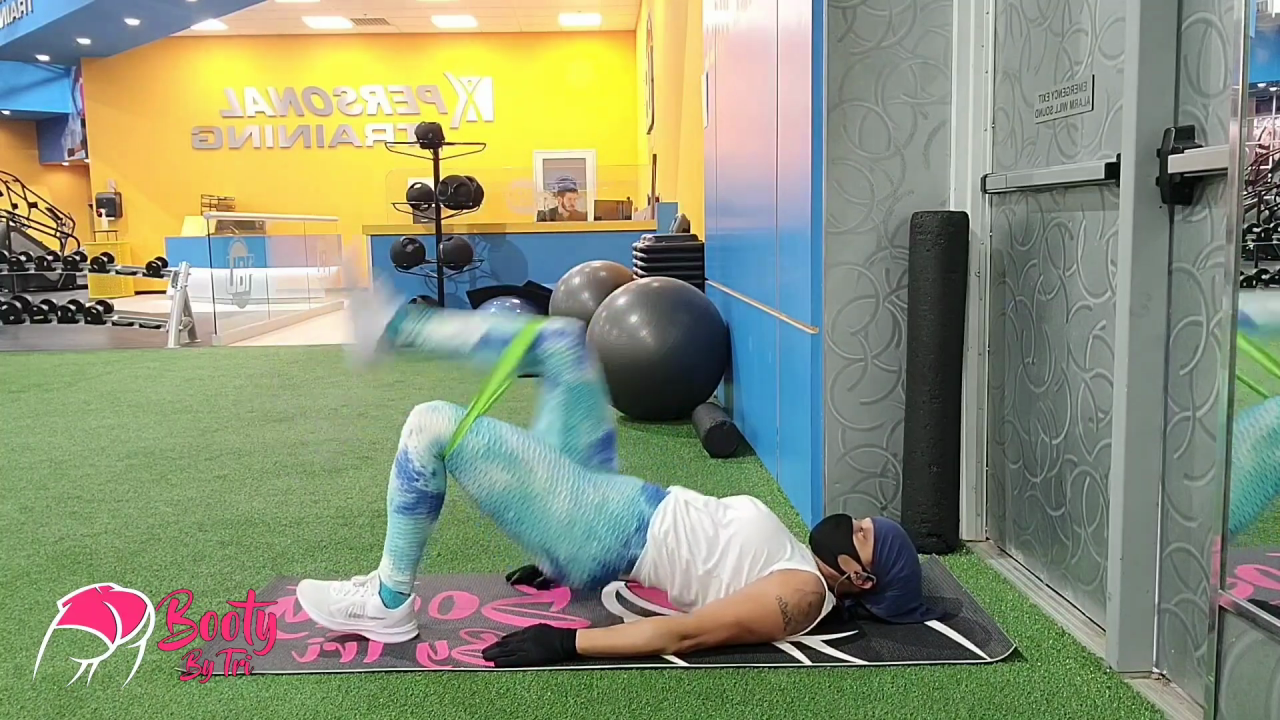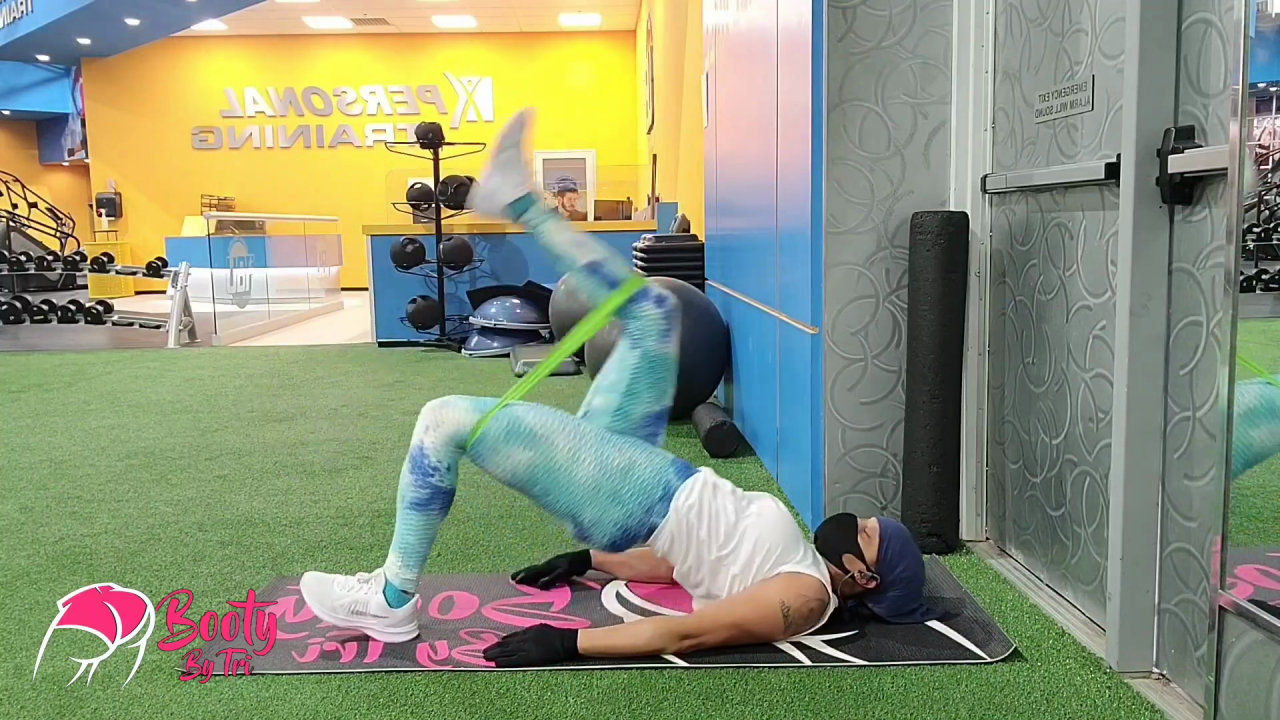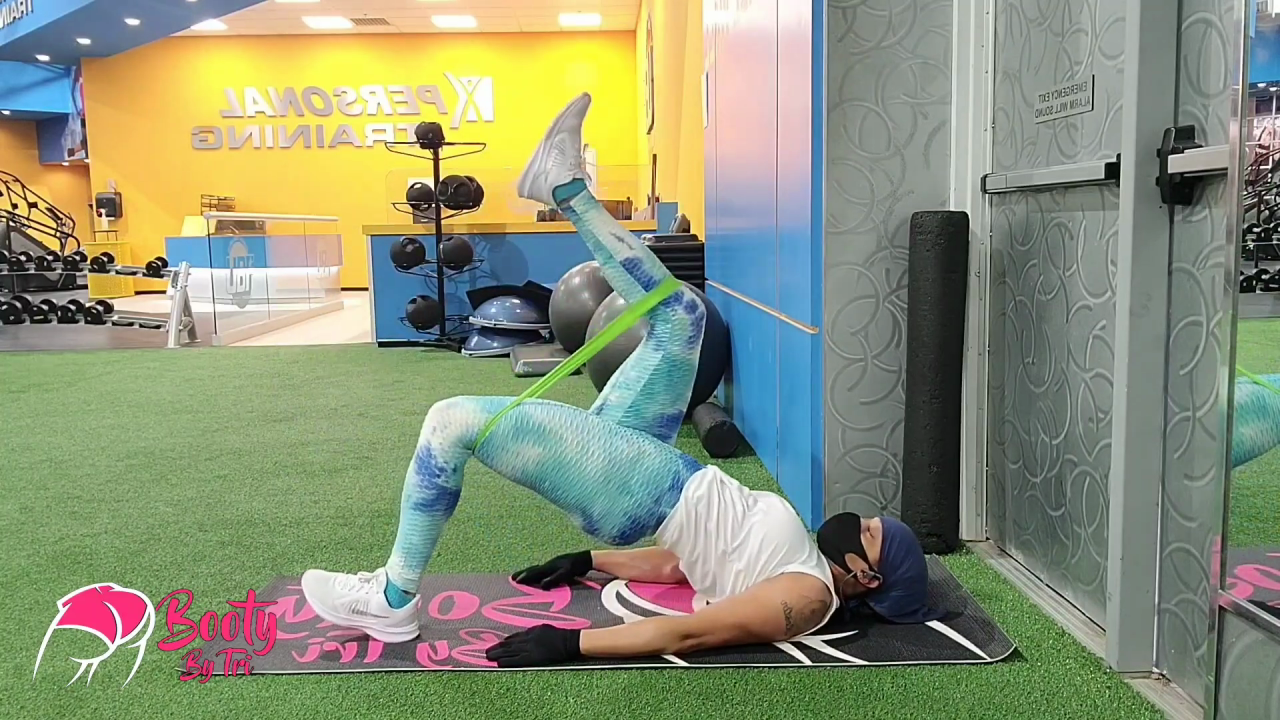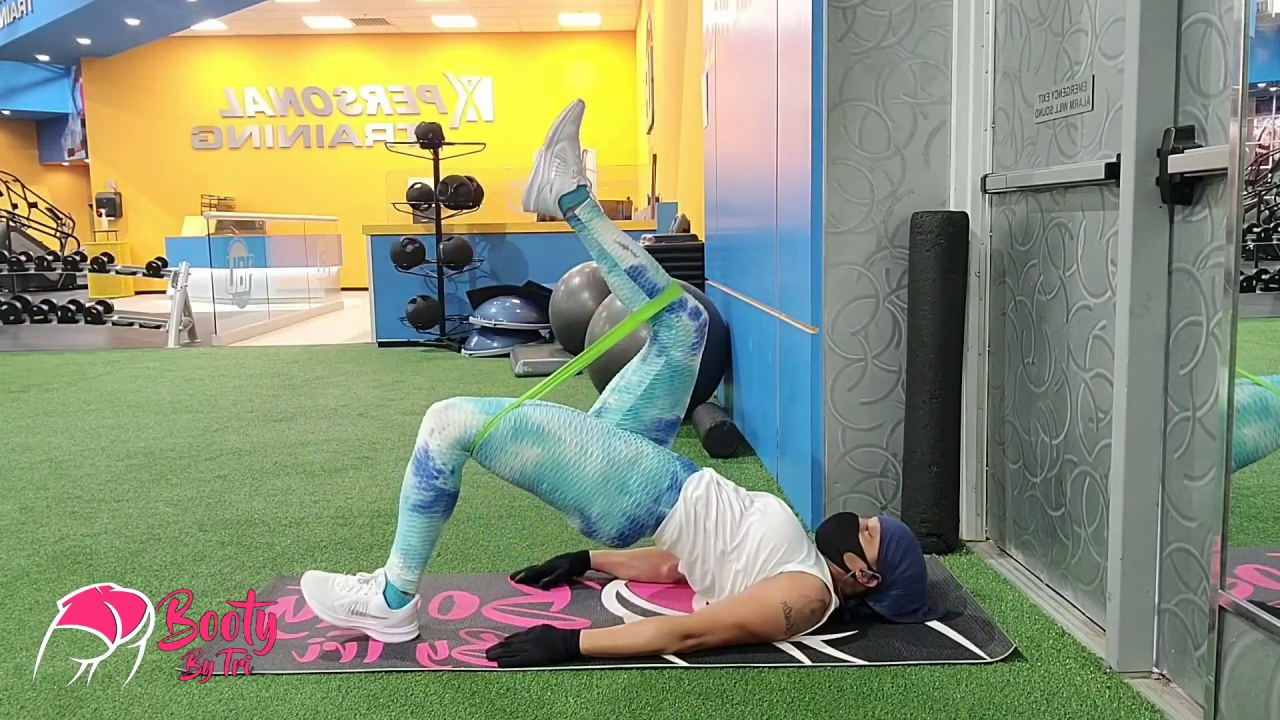
dt=0.2s
person 1, frame 1
left shoulder: (799, 594)
right shoulder: (793, 553)
left elbow: (683, 634)
left wrist: (566, 642)
left hip: (598, 534)
right hip: (617, 503)
left knee: (433, 424)
right knee: (559, 338)
left ankle: (387, 605)
right ankle: (395, 325)
person 1, frame 2
left shoulder: (802, 593)
right shoulder: (803, 559)
left elbow: (683, 631)
left wrist: (566, 646)
right wrist: (583, 560)
left hip: (622, 495)
right hip: (645, 473)
left knee: (445, 421)
right knee: (652, 307)
left ankle: (391, 609)
right ankle: (516, 200)
person 1, frame 3
left shoulder: (807, 598)
right shoulder: (803, 558)
left elbow: (686, 635)
left wrist: (570, 643)
right wrist: (588, 562)
left hip: (633, 489)
right hip: (643, 466)
left knee: (453, 422)
right knee: (681, 312)
left ankle: (391, 604)
right ankle: (564, 185)
person 1, frame 4
left shoulder: (806, 597)
right shoulder: (803, 557)
left elbow: (685, 634)
left wrist: (570, 644)
right wrist: (587, 562)
left hip: (631, 491)
right hip: (643, 469)
left knee: (450, 423)
right knee: (684, 320)
left ankle: (391, 604)
right ankle: (567, 194)
